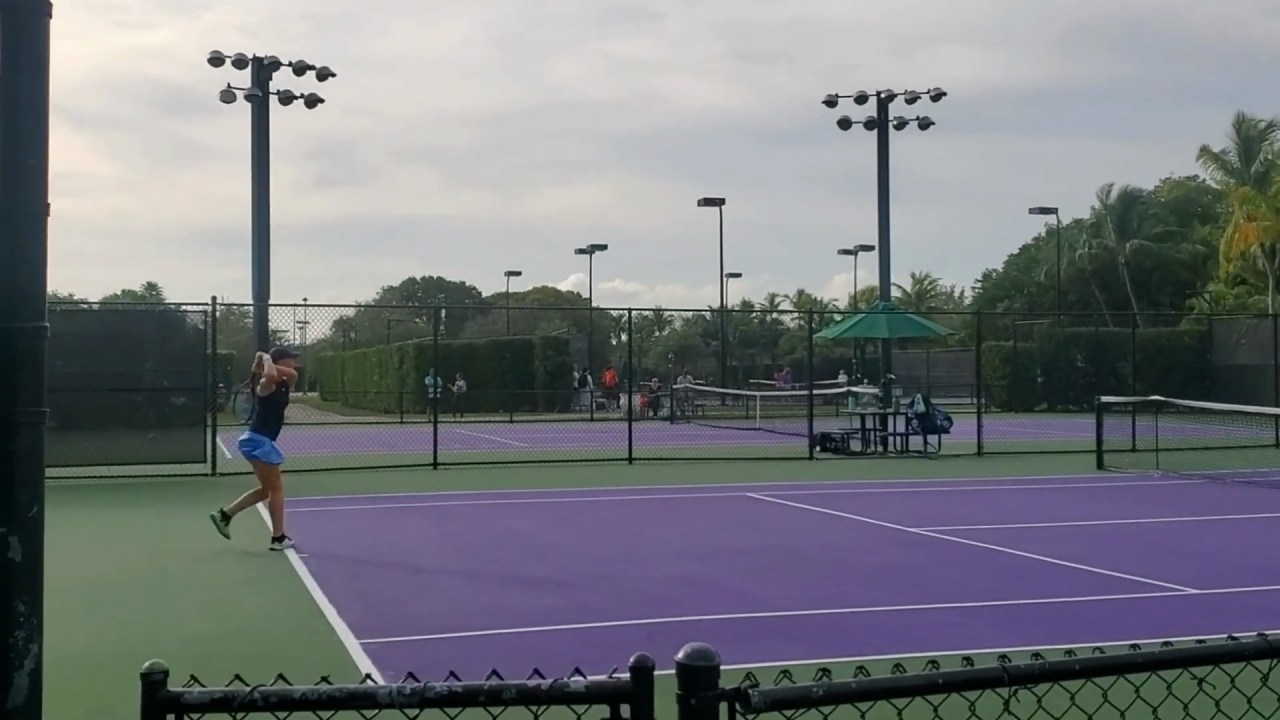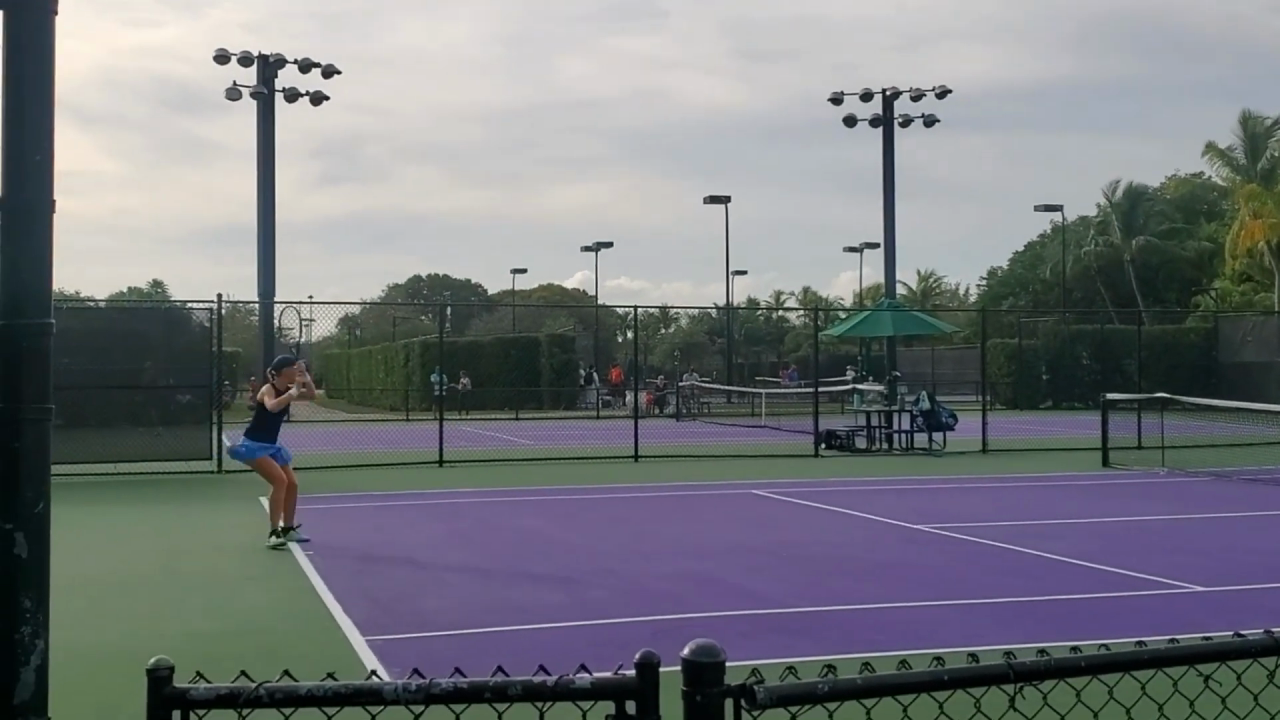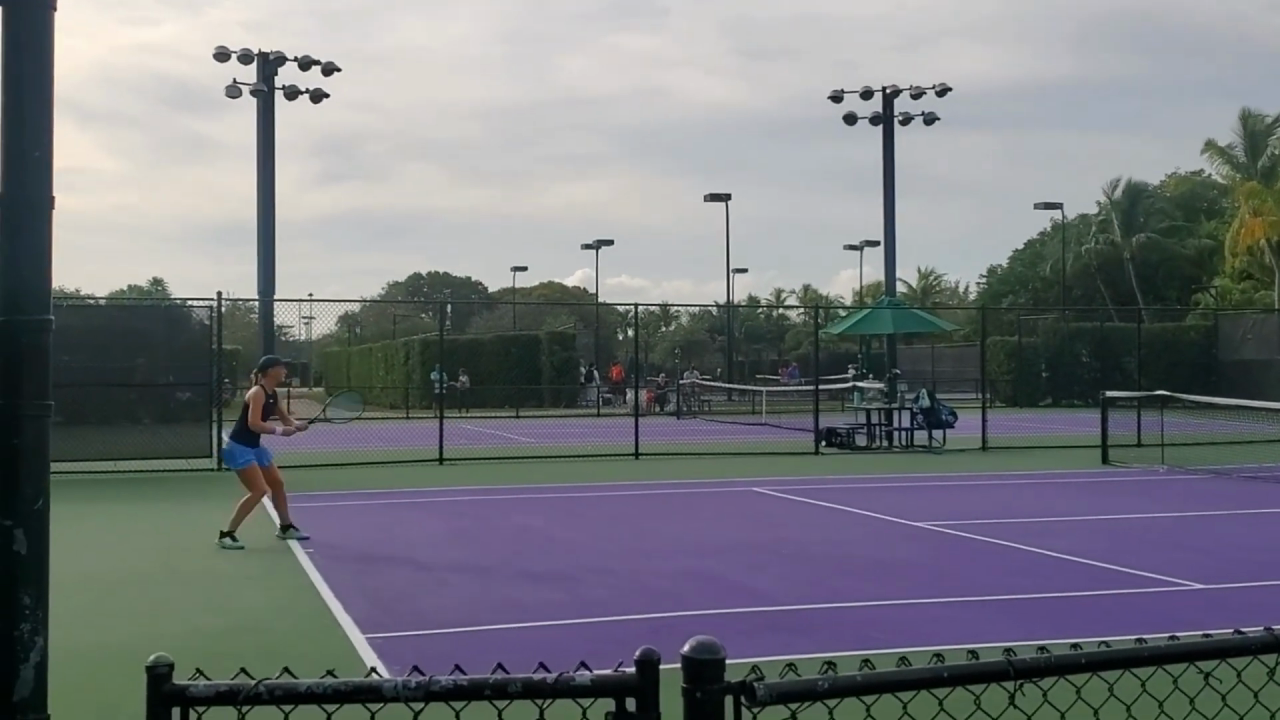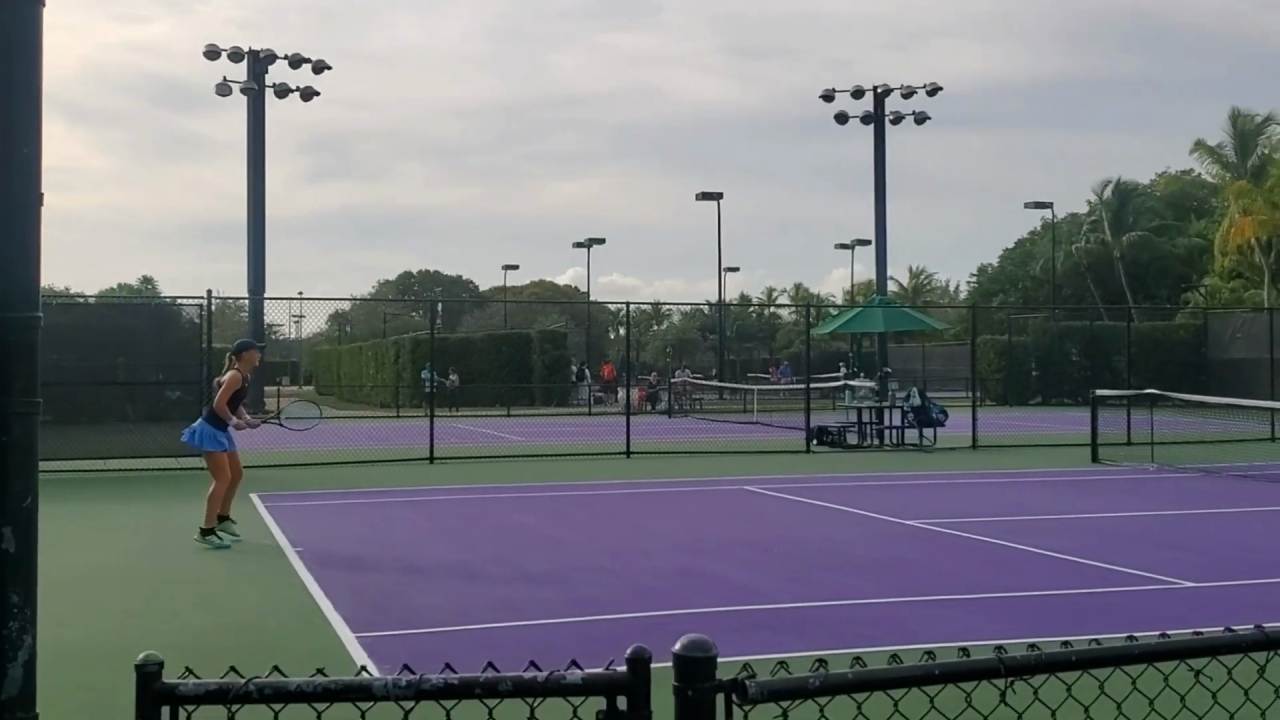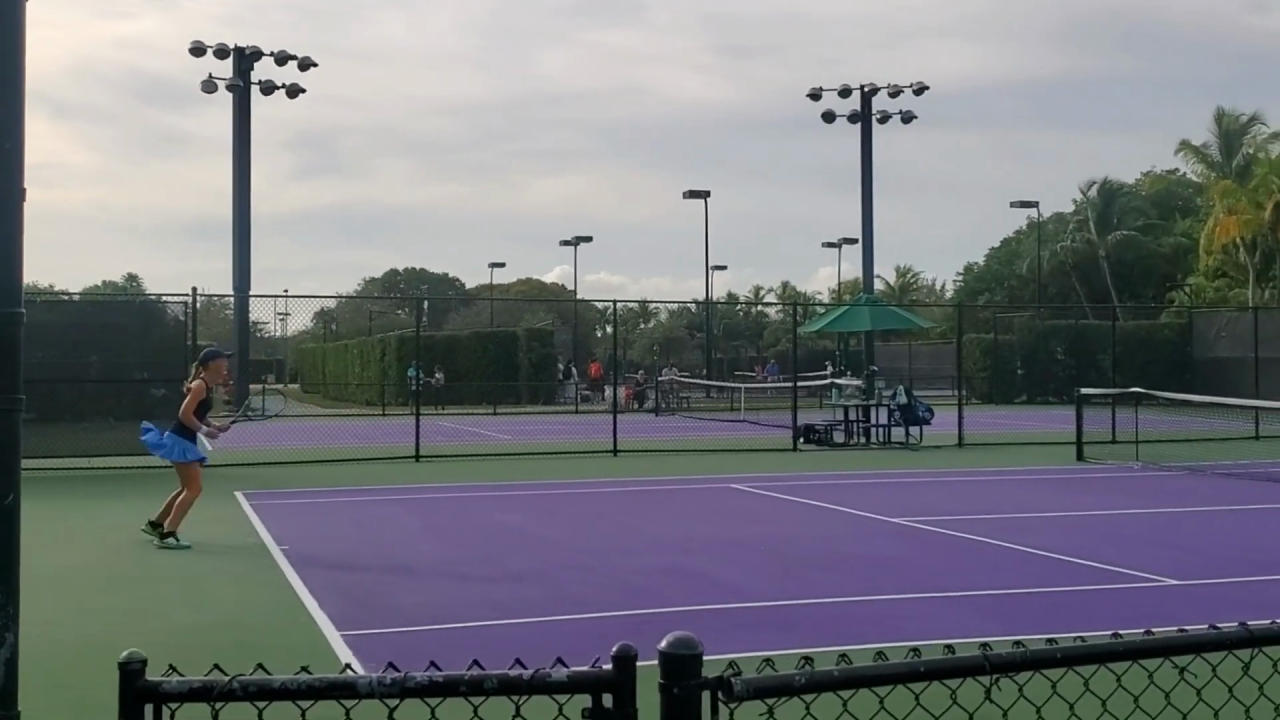
dt=0.2s
person 1, frame 1
left shoulder: (284, 382)
right shoulder: (267, 384)
left elbow: (294, 374)
right elbow: (271, 374)
left wrist: (268, 361)
right wrist: (267, 359)
left hip: (263, 442)
right hip: (259, 441)
left knee: (267, 489)
right knee: (276, 488)
left ankle: (224, 514)
right ankle: (278, 538)
person 1, frame 2
left shoulder: (289, 389)
right shoulder: (268, 390)
left elbow: (311, 395)
right elbow: (273, 406)
left wrist: (305, 377)
right wrist: (295, 392)
left hip: (271, 446)
right hip: (253, 446)
left knee: (292, 485)
right knee: (280, 482)
left ankle: (287, 529)
right ankle: (274, 534)
person 1, frame 3
left shoulder: (273, 392)
right shoulder: (256, 393)
left elbow: (283, 417)
right elbow: (253, 424)
left wrist: (295, 425)
right wrist: (279, 431)
left hip: (254, 447)
right hip: (240, 448)
left knee: (277, 484)
right knee: (258, 491)
left ankle: (286, 527)
right ankle: (227, 534)
person 1, frame 4
left shoulder: (244, 376)
right shoulder: (235, 376)
right elbow: (218, 404)
left wrist: (246, 419)
right wrist: (234, 422)
left hip: (218, 431)
right hip: (210, 431)
left knee: (236, 474)
right knee: (223, 479)
left ankle: (223, 518)
right ankle: (208, 530)
person 1, frame 5
left shoulder: (210, 386)
right shoulder: (199, 386)
right elbow: (185, 415)
left wrist: (213, 426)
right wrist: (205, 430)
left hip: (184, 441)
right hip: (177, 441)
left knee: (189, 488)
right knee: (194, 488)
left ankle: (155, 524)
right ankle: (167, 534)
